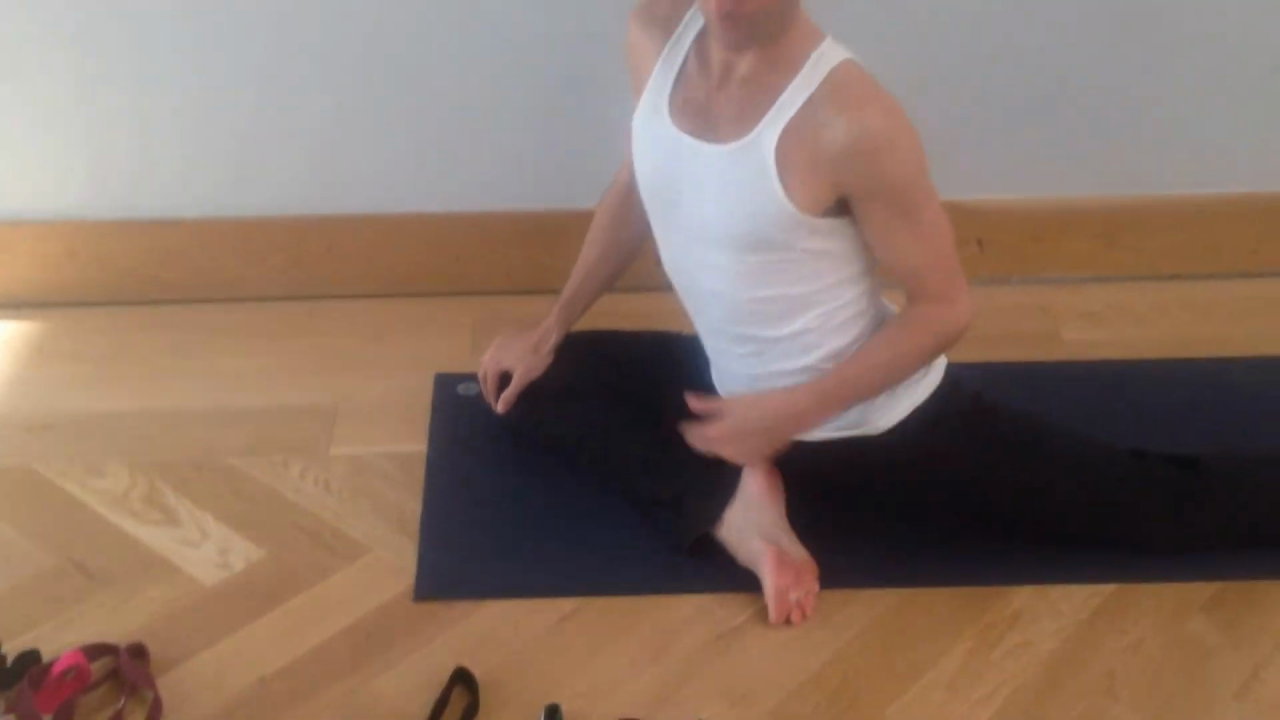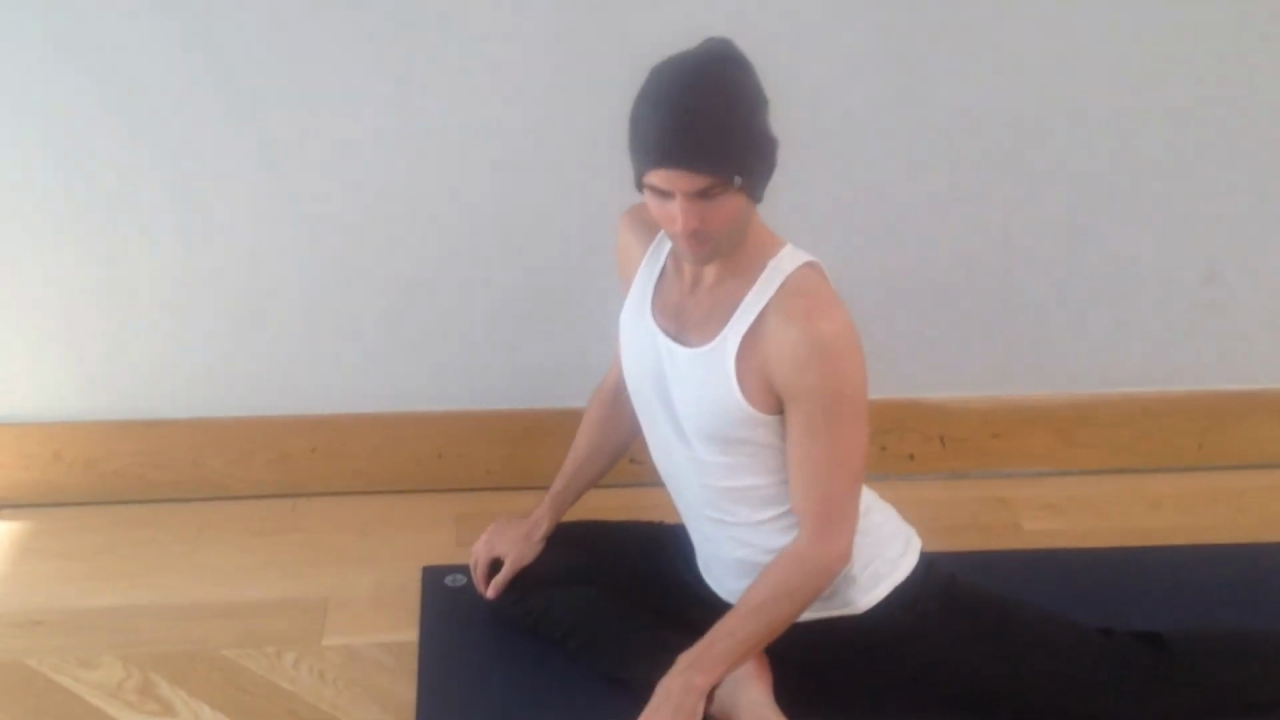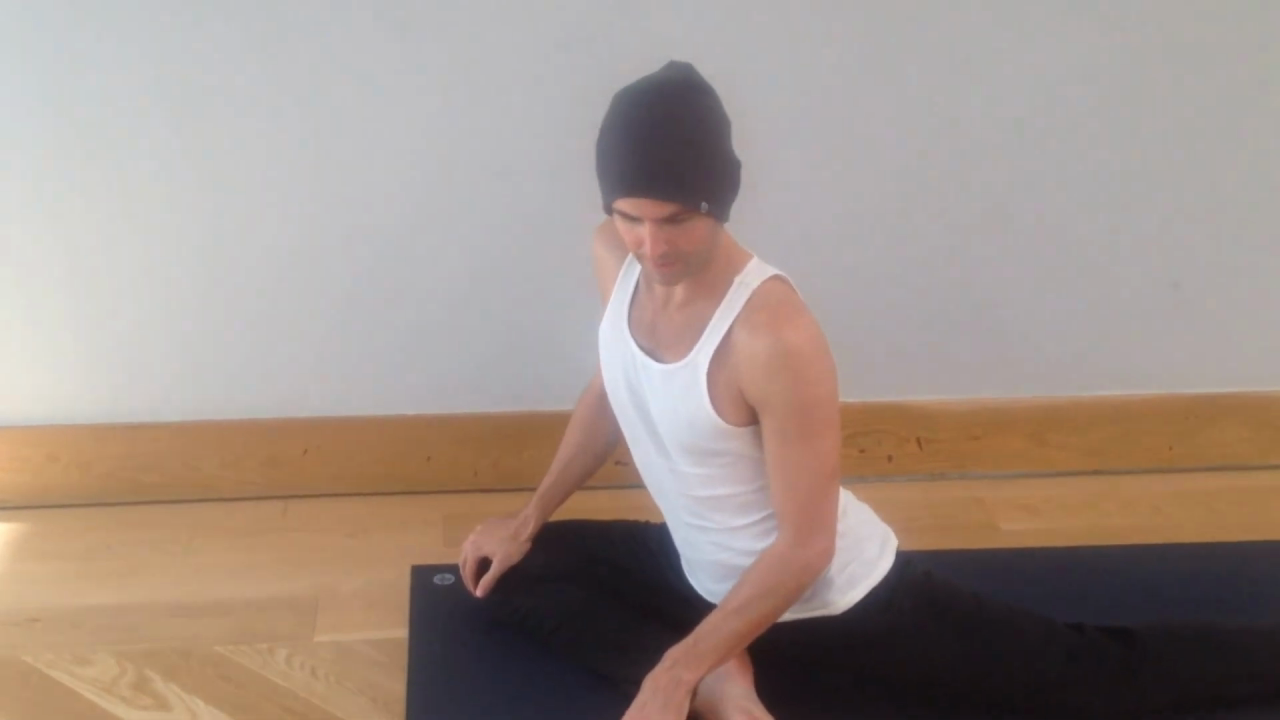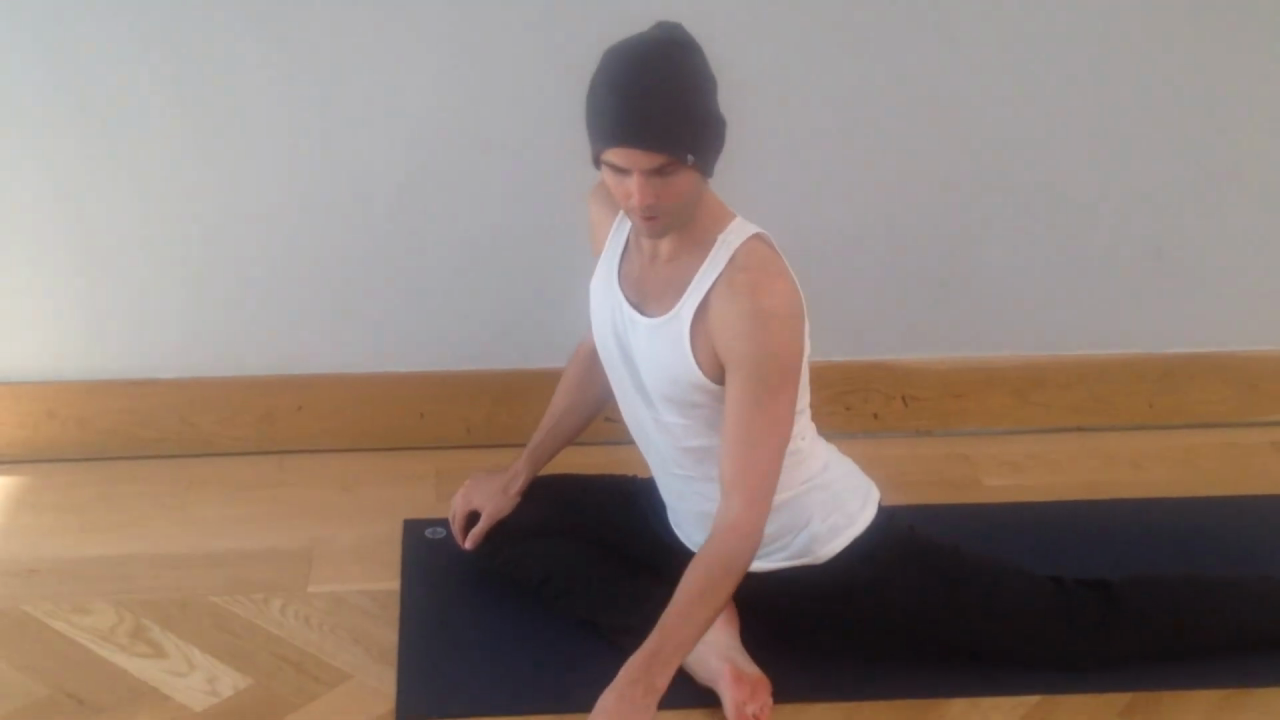
dt=1s
person 1, frame 1
left shoulder: (849, 120)
left elbow: (942, 305)
right elbow: (638, 187)
left wrist: (791, 414)
right wrist: (552, 326)
left hip: (877, 424)
right hip: (736, 390)
left knee: (1153, 502)
right knee: (531, 387)
right ankle: (726, 506)
person 1, frame 2
left shoulder: (804, 323)
right shoulder: (639, 241)
left elbow: (824, 546)
right elbow: (627, 383)
right wrist: (543, 516)
left hip: (857, 604)
right hip: (724, 573)
right knee: (519, 575)
person 1, frame 3
left shoulder: (773, 334)
right shoulder: (614, 255)
left elbow: (805, 549)
right elbow: (610, 390)
right wrist: (528, 517)
left hip: (837, 603)
right hip: (706, 574)
right knee: (511, 572)
person 1, frame 4
left shoulder: (752, 292)
right shoulder: (609, 214)
left elbow: (742, 522)
right elbow: (604, 349)
right wrist: (519, 471)
left hip: (816, 555)
right hip: (686, 520)
left knee: (1077, 624)
right knee: (501, 526)
right ankle: (701, 627)
